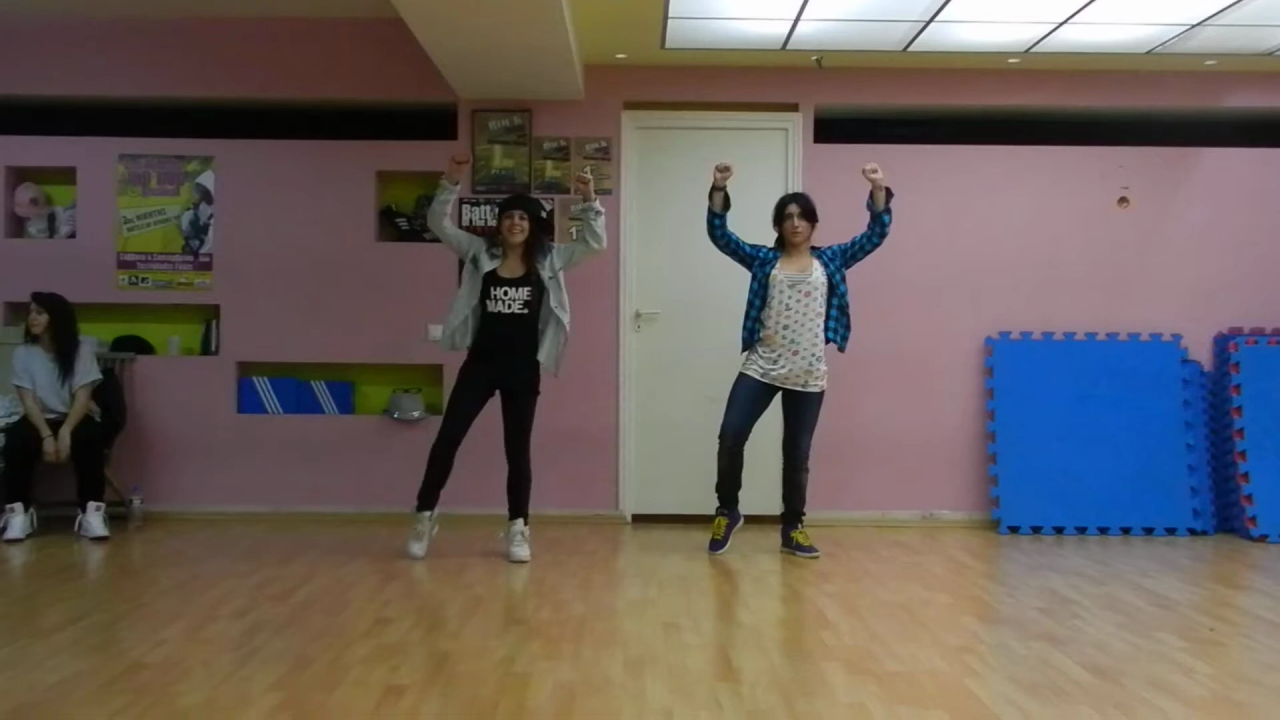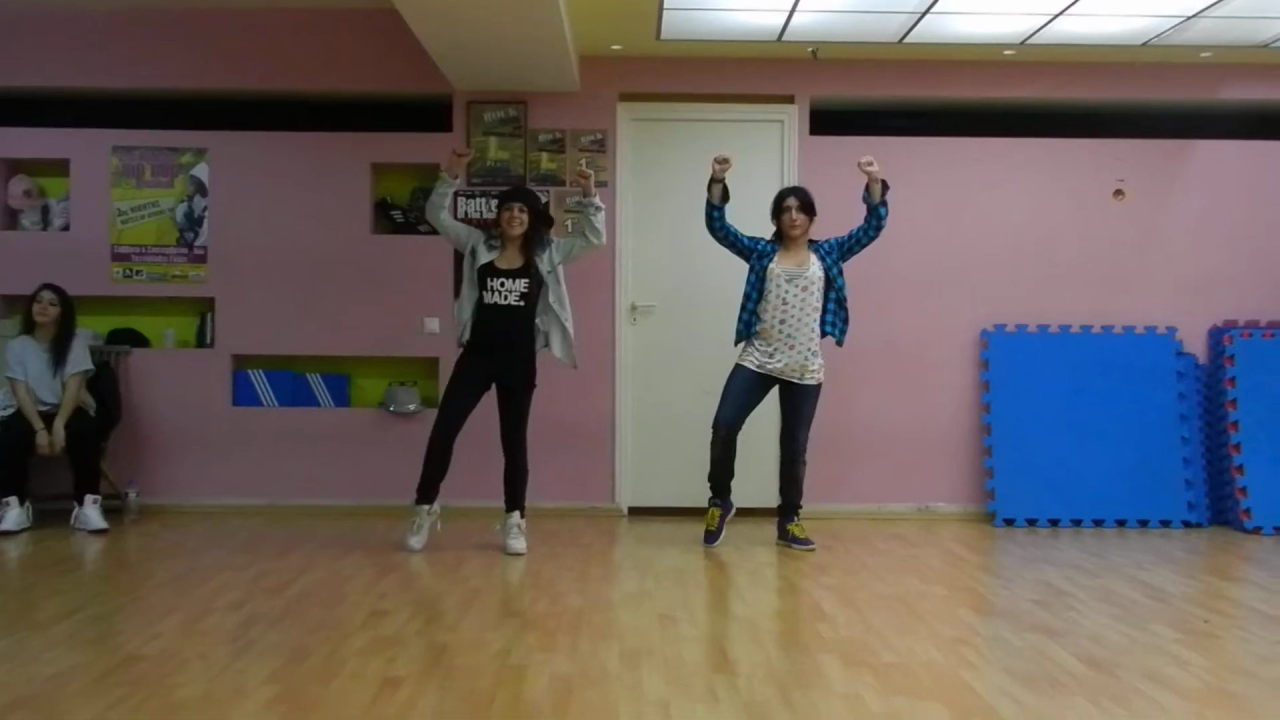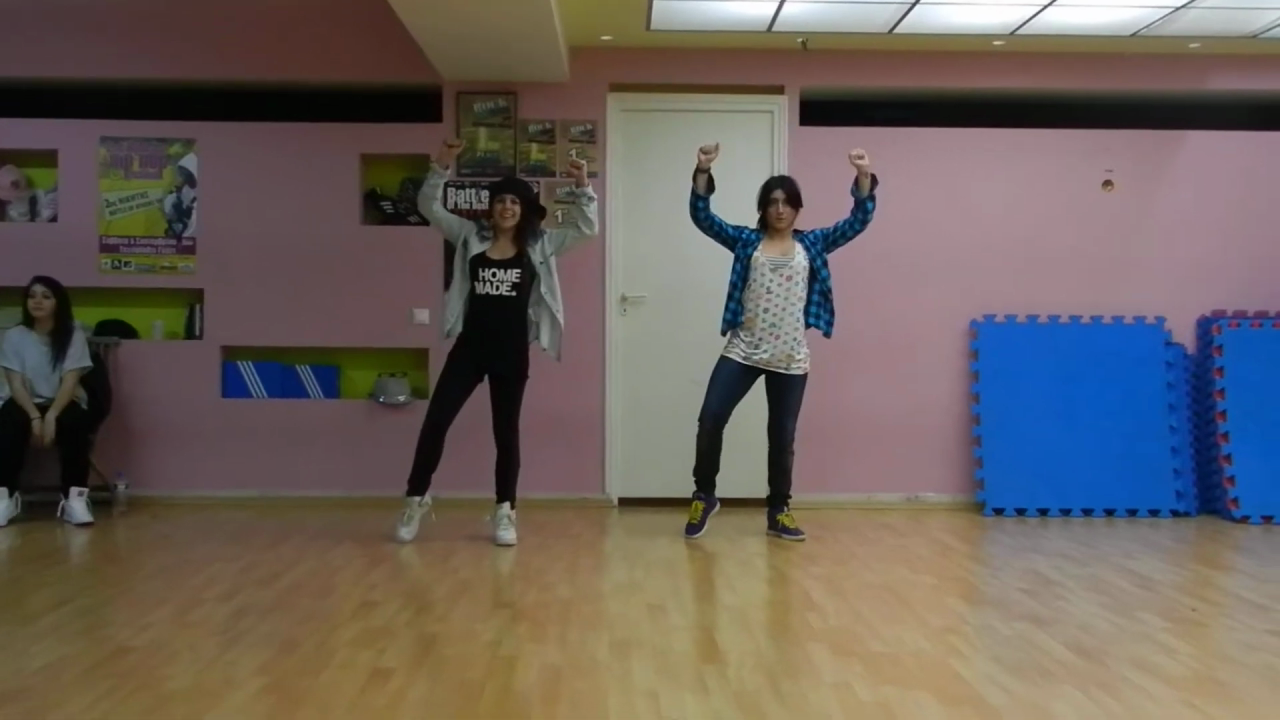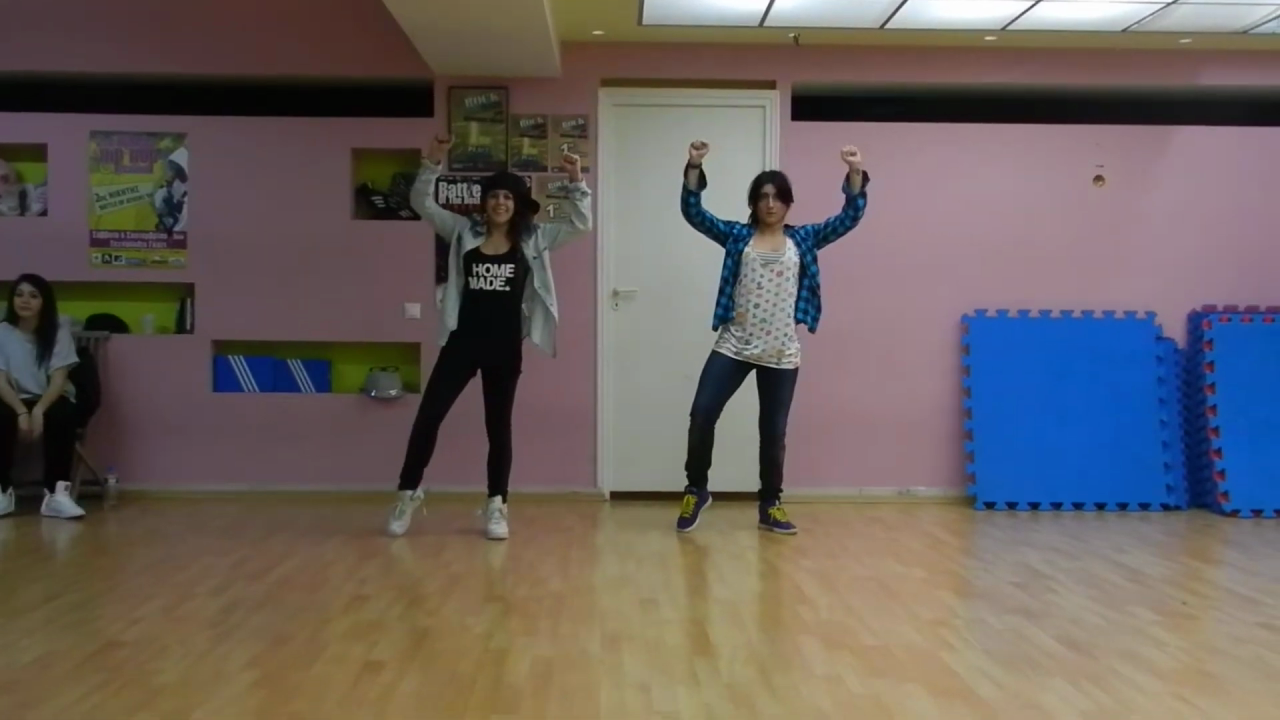
dt=0.4s
person 1, frame 1
left shoulder: (548, 260)
right shoulder: (480, 253)
left elbow: (594, 242)
right elbow: (439, 224)
left wrist: (589, 202)
right wrist: (450, 183)
left hip: (522, 367)
right hip: (481, 363)
left knee: (517, 449)
right knee: (447, 438)
left ankle: (518, 529)
right ankle: (426, 516)
person 1, frame 2
left shoulder: (547, 253)
right shoulder: (478, 245)
left elbow: (593, 237)
right elbow: (437, 216)
left wrist: (590, 196)
right wrist: (450, 177)
left hip: (519, 360)
right hip: (477, 355)
left knee: (514, 441)
right knee: (443, 431)
left ankle: (515, 522)
right ankle: (425, 509)
person 1, frame 3
left shoulder: (539, 245)
right shoulder: (471, 237)
left elbow: (586, 228)
right elbow: (429, 207)
left wrist: (582, 187)
right wrist: (441, 168)
left hip: (511, 351)
right hip: (470, 346)
left knee: (506, 432)
right knee: (435, 422)
left ankle: (505, 514)
right ankle: (416, 500)
person 1, frame 4
left shoulder: (533, 240)
right shoulder: (464, 232)
left elbow: (580, 223)
right elbow: (422, 203)
left wrist: (576, 182)
right wrist: (431, 164)
left hip: (505, 346)
right hip: (463, 341)
left knee: (498, 426)
right knee: (427, 416)
left ankle: (496, 507)
right ankle: (408, 495)
person 2, frame 1
left shoulder: (830, 260)
right shoulder: (764, 259)
left elbow: (876, 235)
right elbow: (719, 235)
left wrist: (878, 190)
right wrist: (718, 189)
left hip: (809, 375)
right hip: (761, 368)
left knee: (797, 453)
right knee: (730, 437)
left ankle: (793, 529)
right ankle: (727, 512)
person 2, frame 2
left shoulder: (827, 254)
right shoulder: (761, 252)
left elbow: (872, 228)
right elbow: (718, 227)
left wrist: (874, 182)
right wrist: (718, 181)
left hip: (805, 368)
right hip: (758, 360)
left knee: (795, 446)
right knee: (724, 425)
left ankle: (789, 522)
right ankle: (720, 501)
person 2, frame 3
left shoulder: (812, 244)
right shoulder: (746, 241)
left elbow: (858, 221)
right elbow: (702, 217)
left wrist: (863, 176)
right wrist: (703, 171)
left hip: (791, 359)
right hip: (743, 352)
left knee: (782, 437)
right knee: (710, 420)
left ankle: (778, 512)
right ankle: (704, 497)
person 2, frame 4
left shoulder: (803, 239)
right shoulder: (737, 236)
left elbow: (849, 217)
right elbow: (693, 213)
left wrist: (855, 173)
right wrist: (694, 167)
left hip: (781, 353)
right hip: (734, 346)
left knee: (774, 431)
right knee: (702, 414)
left ankle: (770, 505)
right ankle: (696, 491)
person 3, frame 1
left shoulder: (81, 350)
right shoulder: (23, 354)
left elbow: (82, 397)
right elbow: (29, 402)
left wrist: (65, 431)
right wrist: (46, 436)
left hip: (75, 419)
right hip: (39, 419)
left knee: (89, 437)
left ankle: (91, 513)
person 3, frame 2
left shoulder: (75, 343)
left elbow: (73, 388)
right elbow: (21, 393)
left wrist: (59, 424)
right wrist: (39, 428)
left hip: (69, 411)
right hip: (33, 412)
left knee: (84, 431)
left ankle: (87, 505)
person 3, frame 3
left shoulder: (73, 336)
left elbow: (70, 382)
left wrist: (51, 416)
right wrist: (34, 417)
left hip: (62, 404)
right hip: (26, 404)
left knee: (76, 423)
left ankle: (74, 498)
person 3, frame 4
left shoulder: (59, 333)
left elbow: (58, 380)
left wrist: (39, 410)
right wrist: (21, 412)
left hip: (51, 400)
left knee: (63, 417)
left ankle: (58, 493)
